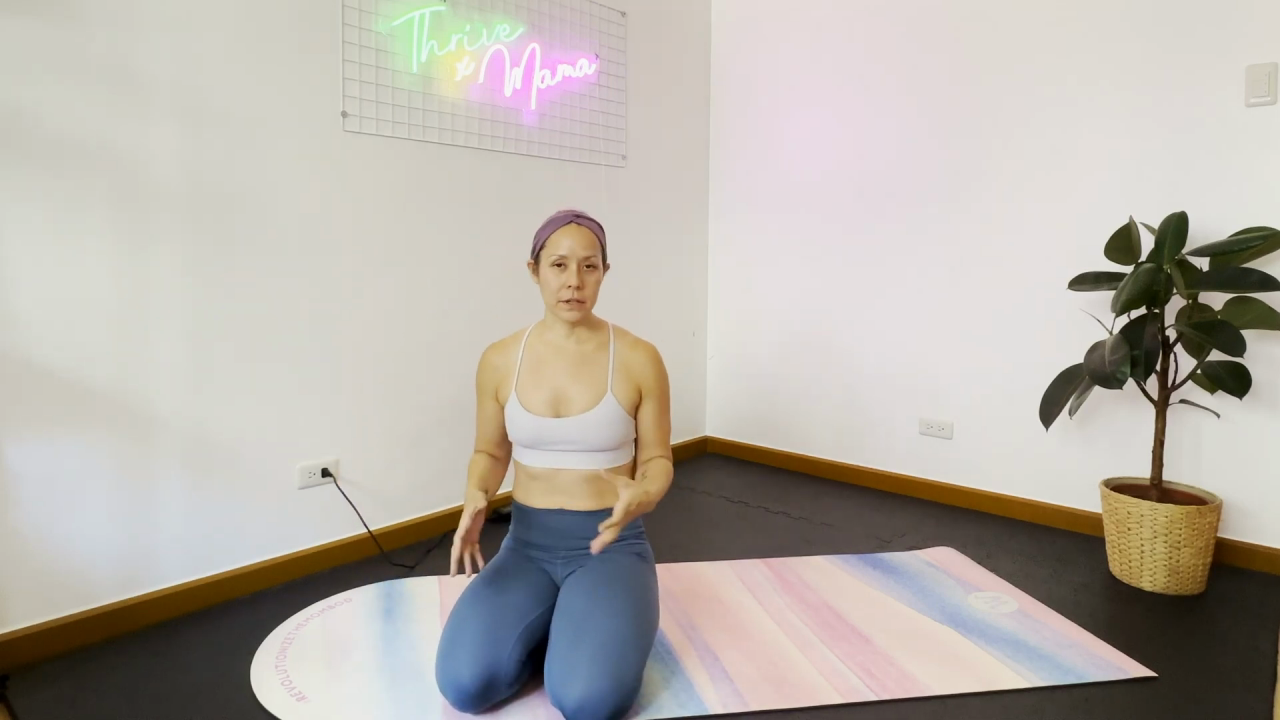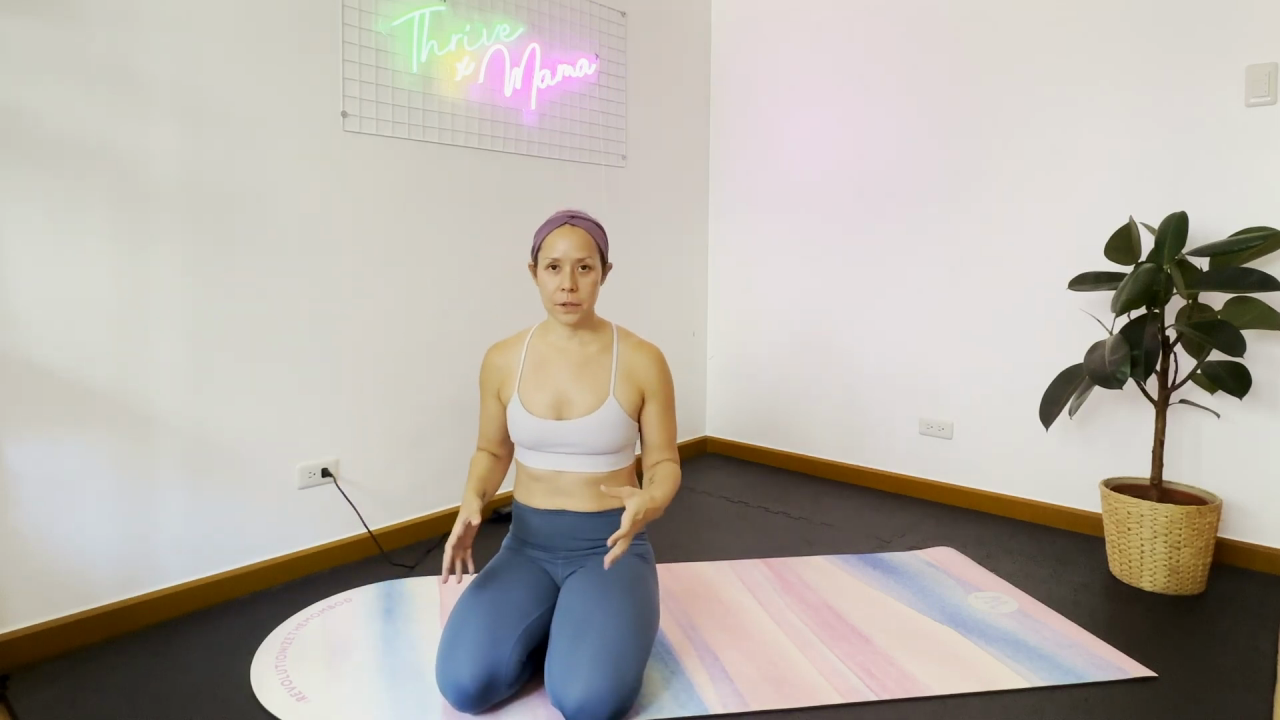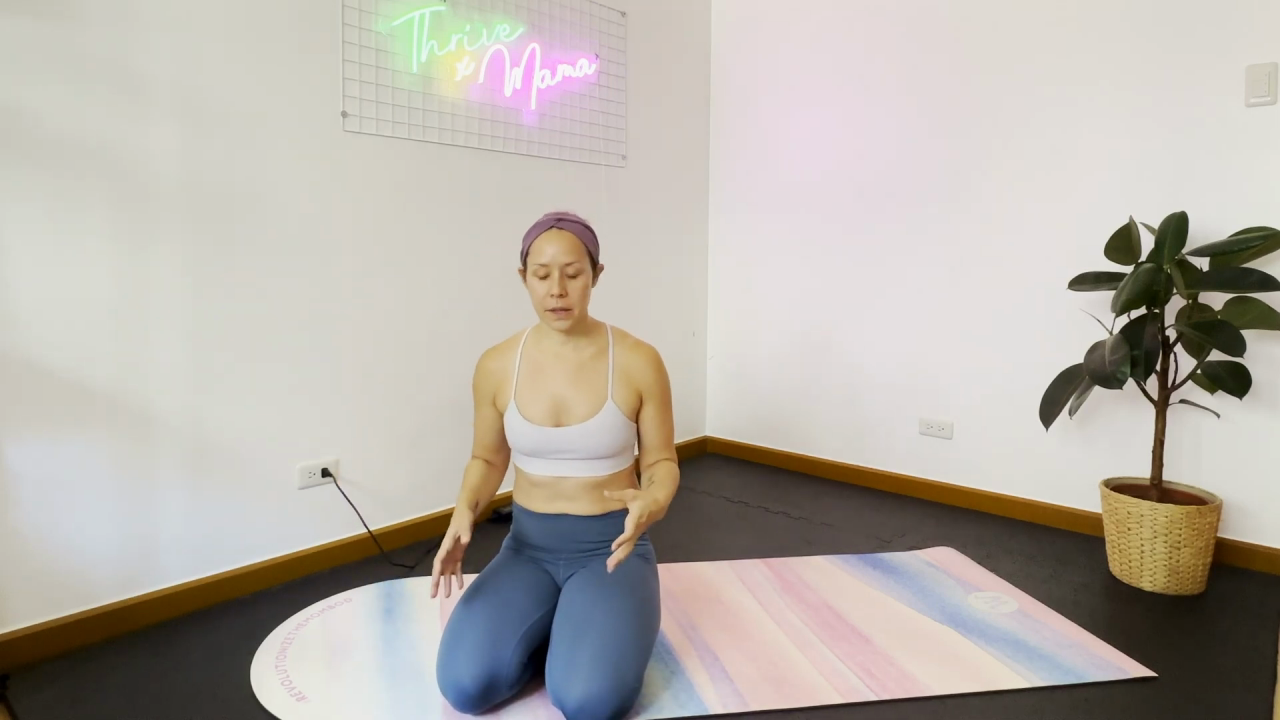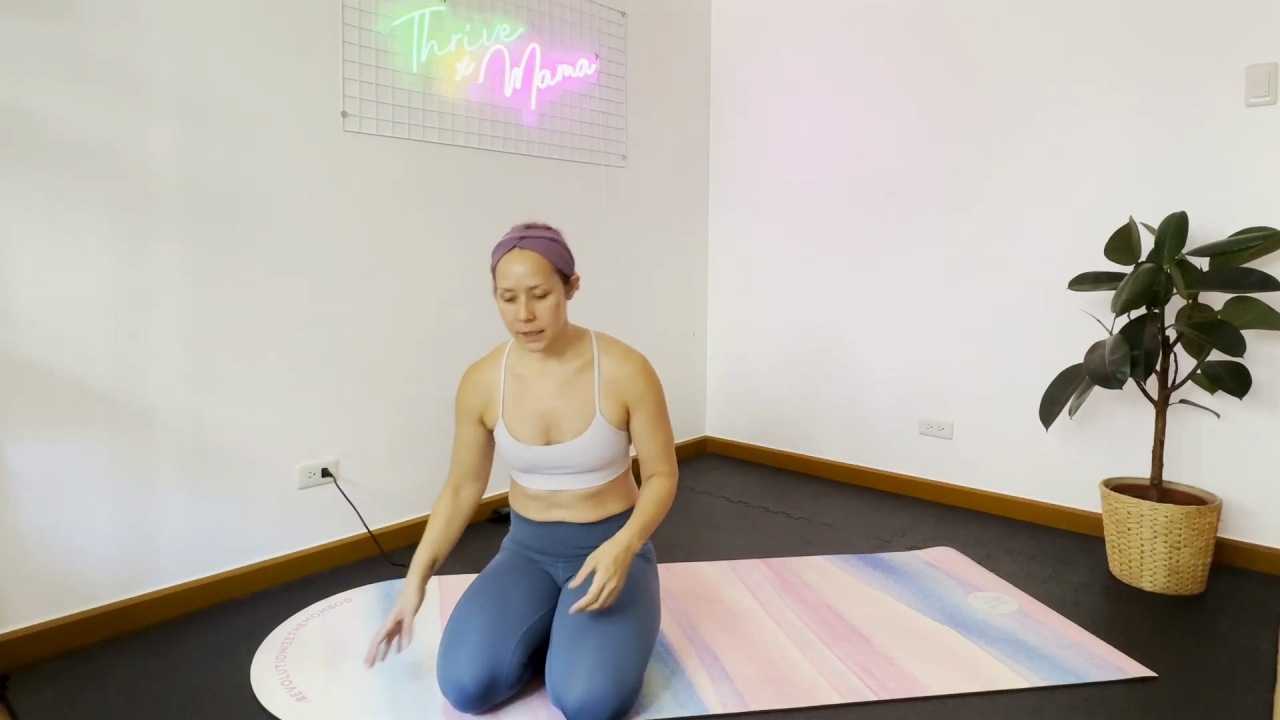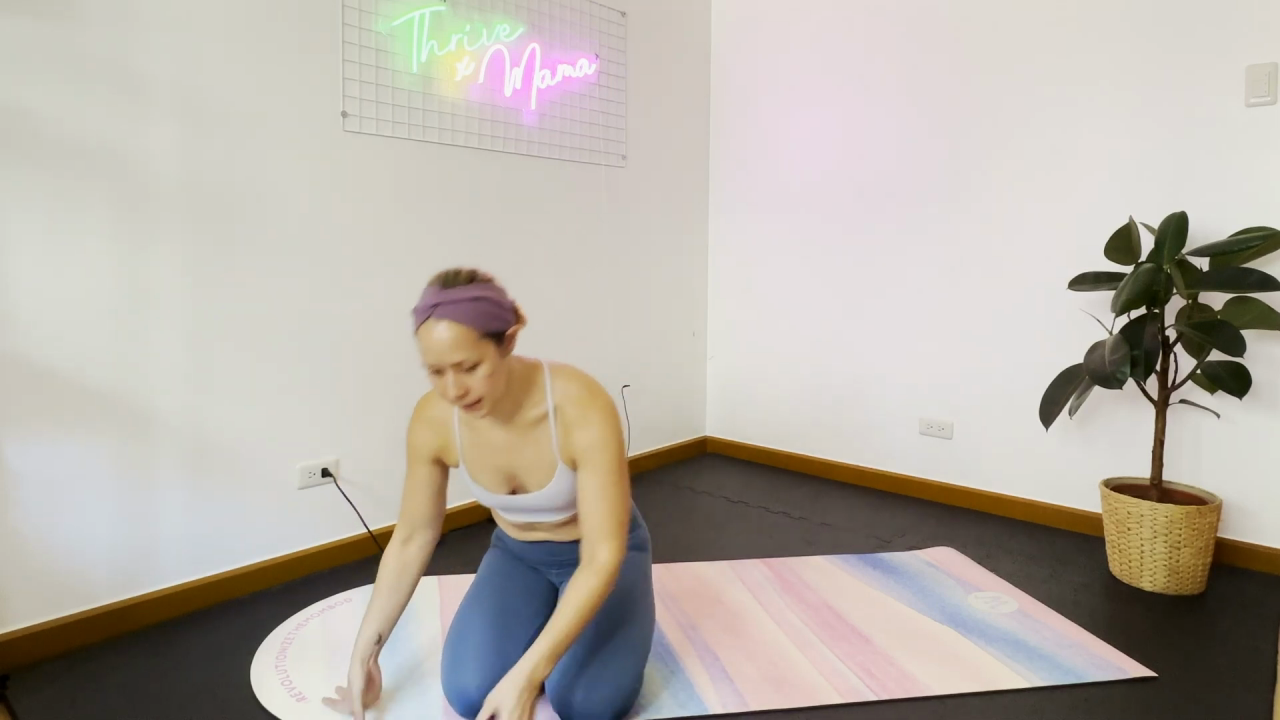
dt=0.3s
person 1, frame 1
left shoulder: (638, 358)
right shoulder: (500, 359)
left elbow: (655, 461)
right elbow: (490, 453)
left wrist: (642, 496)
right wrist: (476, 497)
left hip: (610, 546)
right hip: (528, 544)
left ankle: (600, 630)
right ankle: (550, 630)
person 1, frame 2
left shoulder: (642, 361)
right shoulder: (503, 360)
left elbow: (663, 463)
left wrist: (650, 502)
right wrist: (472, 500)
left hip: (610, 547)
right hip: (529, 545)
left ankle: (605, 627)
right ankle: (552, 632)
person 1, frame 3
left shoulder: (638, 361)
right shoulder: (496, 365)
left elbow: (661, 461)
left wrist: (652, 504)
right wrist: (464, 513)
left hip: (610, 549)
right hip: (529, 547)
left ankle: (604, 627)
right ankle: (551, 630)
person 1, frame 4
left shoulder: (622, 369)
right shoulder: (481, 380)
left elbow: (661, 476)
right elbow: (462, 485)
left wrist: (618, 548)
right wrist: (416, 579)
left hip: (614, 548)
right hip: (529, 547)
left ankle: (586, 622)
right ankle: (555, 626)
person 1, frame 5
left shoulder: (583, 406)
right shoulder: (433, 420)
left elbow: (605, 554)
right elbow: (412, 538)
left wrist: (527, 676)
right wrist: (364, 654)
left hip: (597, 560)
right hip: (516, 554)
right ankle: (543, 621)
